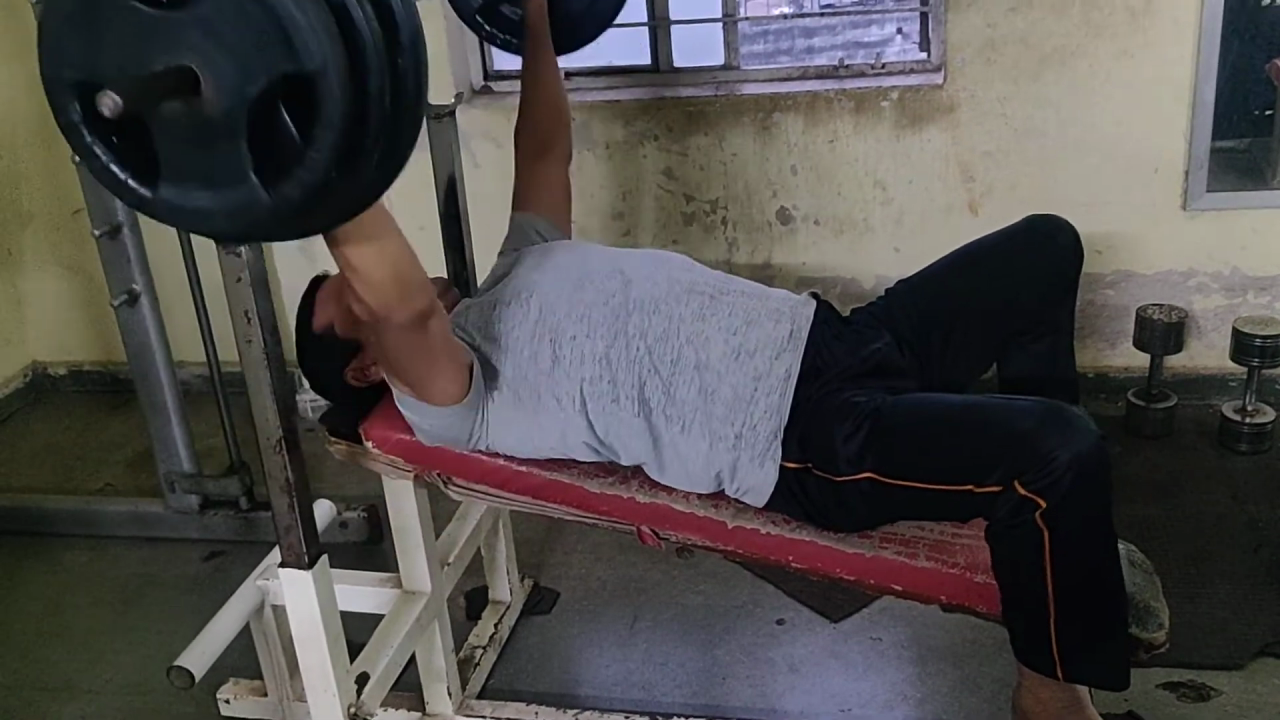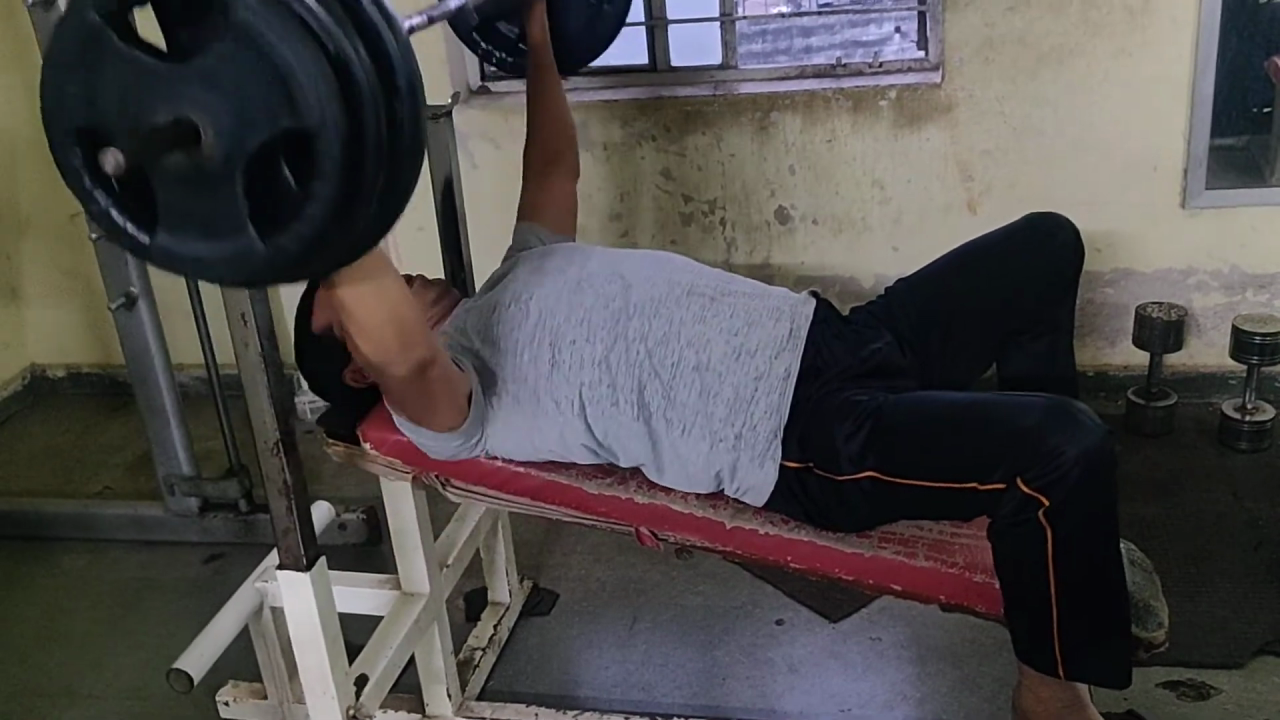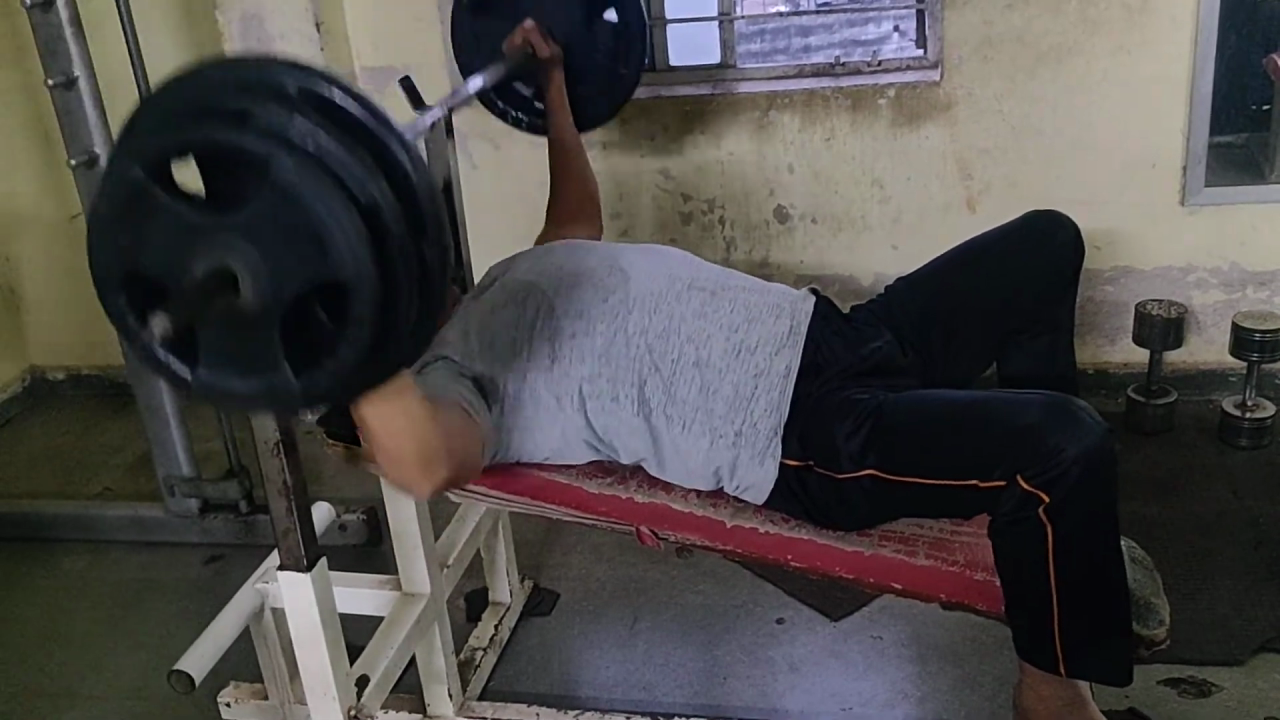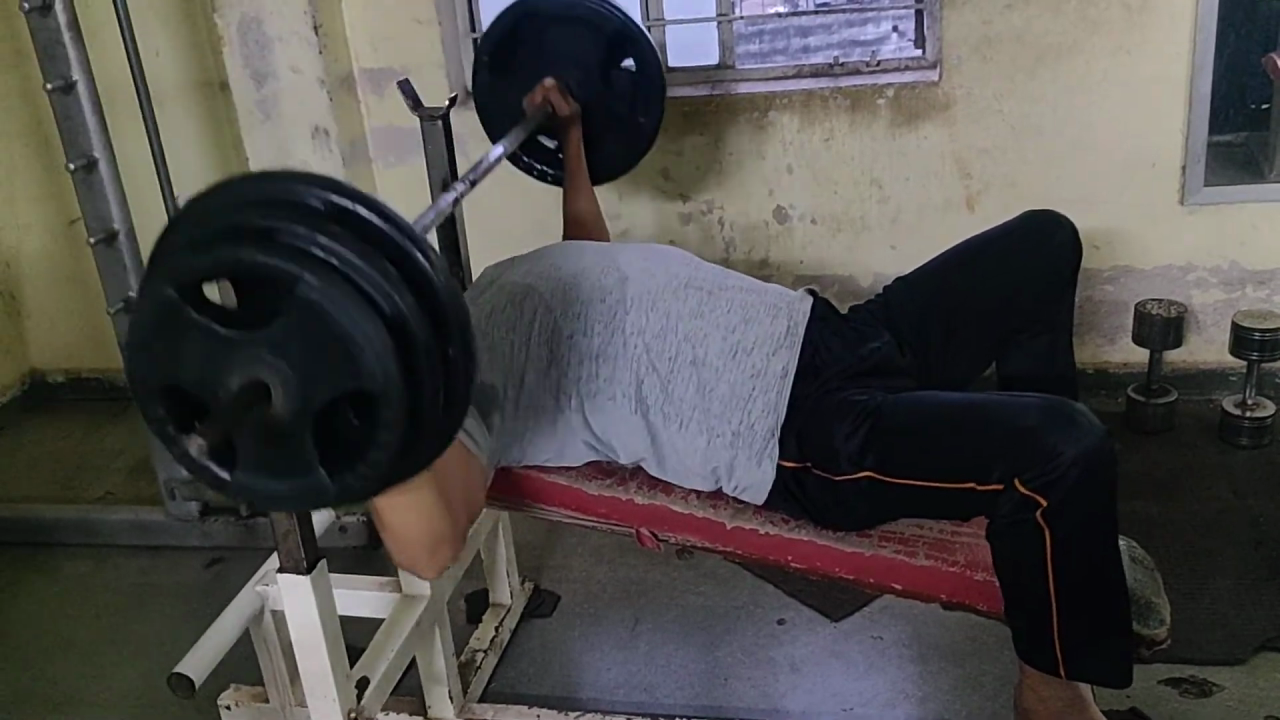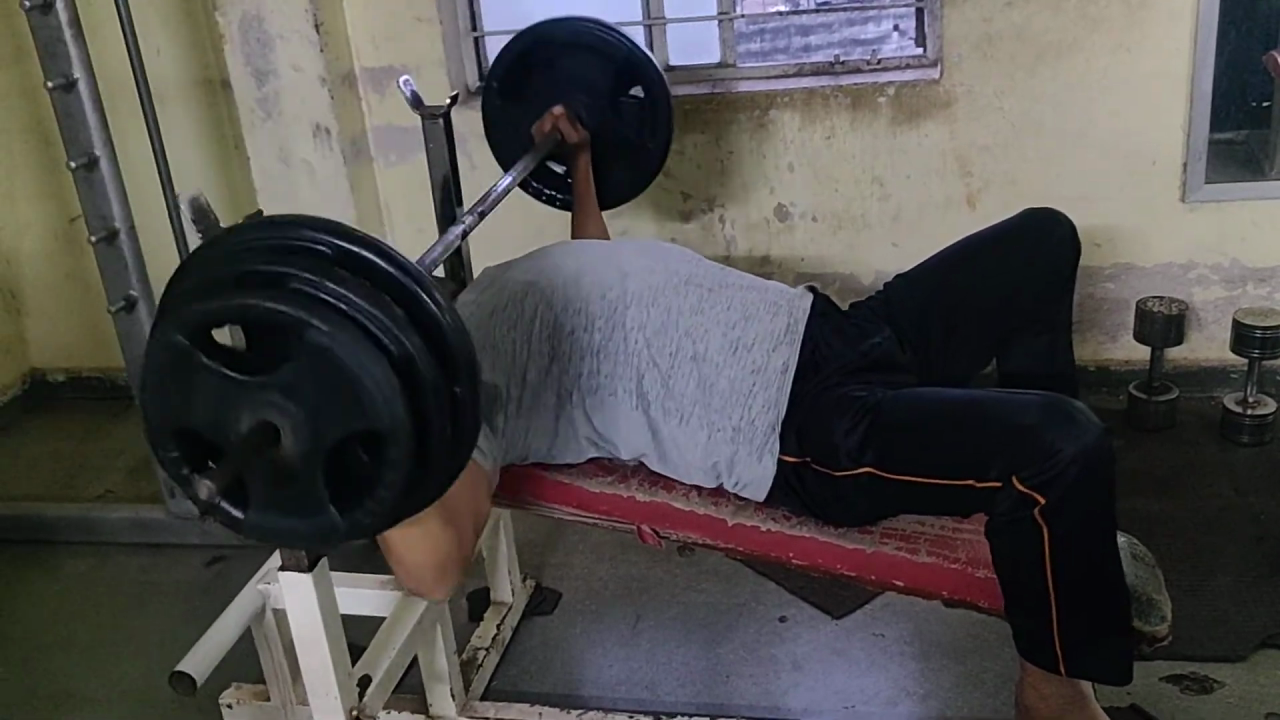
dt=0.3s
person 1, frame 1
left shoulder: (515, 281)
right shoulder: (451, 396)
left elbow: (547, 156)
right elbow: (403, 304)
left hip: (829, 344)
right hip: (808, 436)
left knee: (1044, 247)
right knee: (1064, 451)
left ankle: (1051, 525)
person 1, frame 2
left shoulder: (510, 286)
right shoulder: (450, 381)
left elbow: (556, 174)
right elbow: (399, 357)
left hip: (831, 342)
right hip: (808, 436)
left knee: (1046, 244)
right knee: (1071, 445)
left ankle: (1048, 523)
person 1, frame 3
left shoulder: (502, 296)
right shoulder: (443, 381)
left elbow: (579, 219)
right elbow: (425, 467)
left wrist: (552, 81)
left hip: (828, 339)
right hip: (805, 434)
left knee: (1045, 244)
right knee: (1070, 442)
left ankle: (1048, 518)
person 1, frame 4
left shoulder: (487, 297)
left elbow: (590, 269)
right elbow: (431, 543)
left wrist: (568, 132)
left hip: (827, 340)
right hip: (806, 431)
left knee: (1043, 244)
right knee: (1070, 446)
left ankle: (1056, 528)
person 1, frame 5
left shoulder: (489, 295)
right elbow: (435, 565)
left wrist: (578, 157)
left hip: (823, 333)
right hip: (803, 429)
left knee: (1042, 242)
right knee: (1067, 446)
left ankle: (1055, 531)
